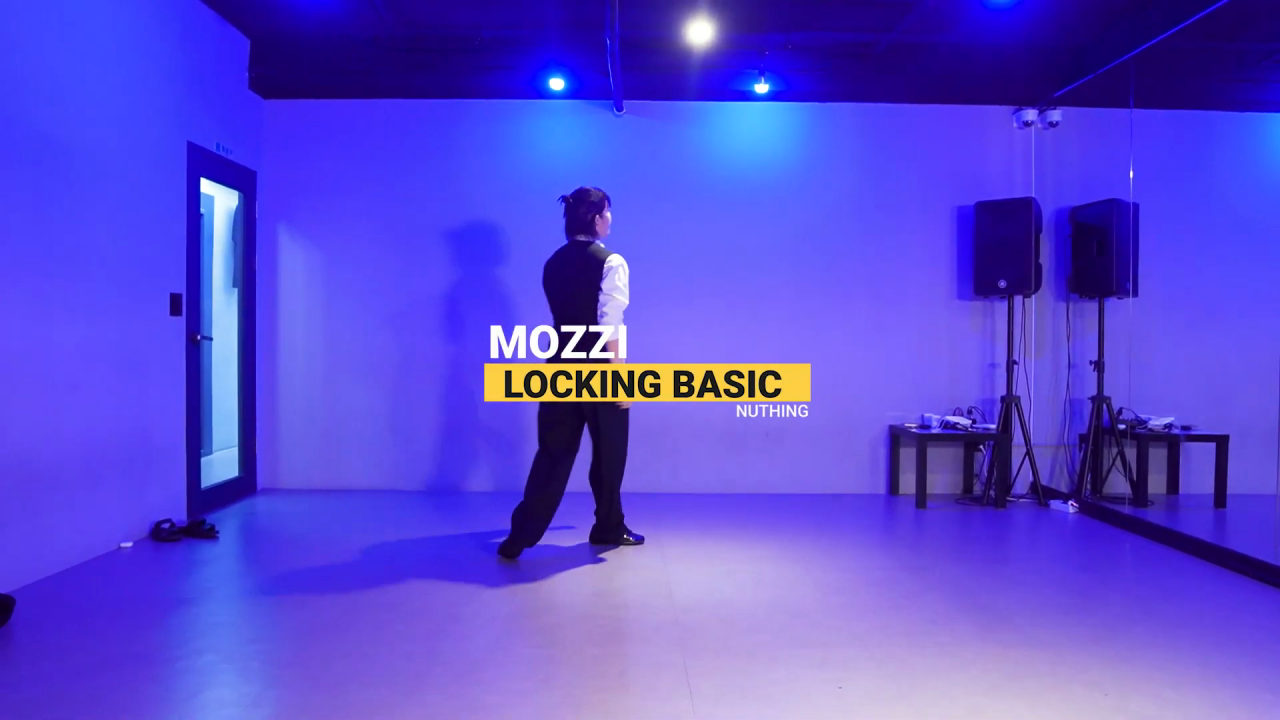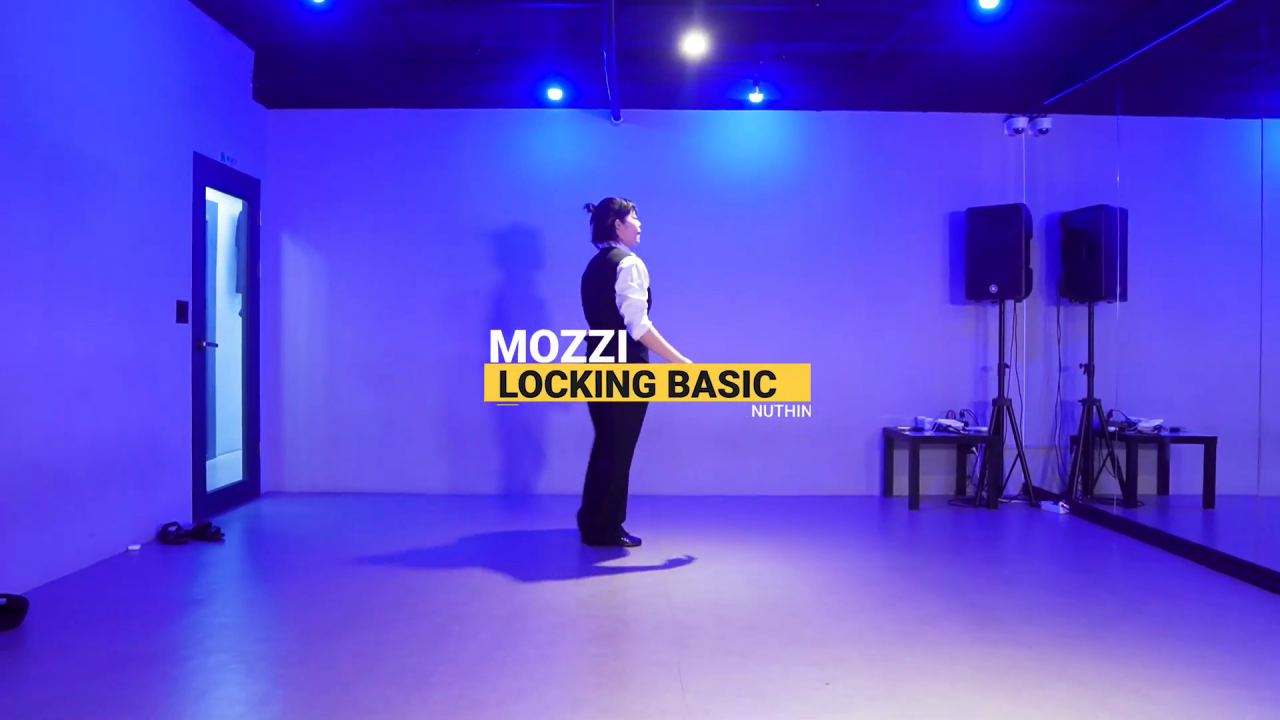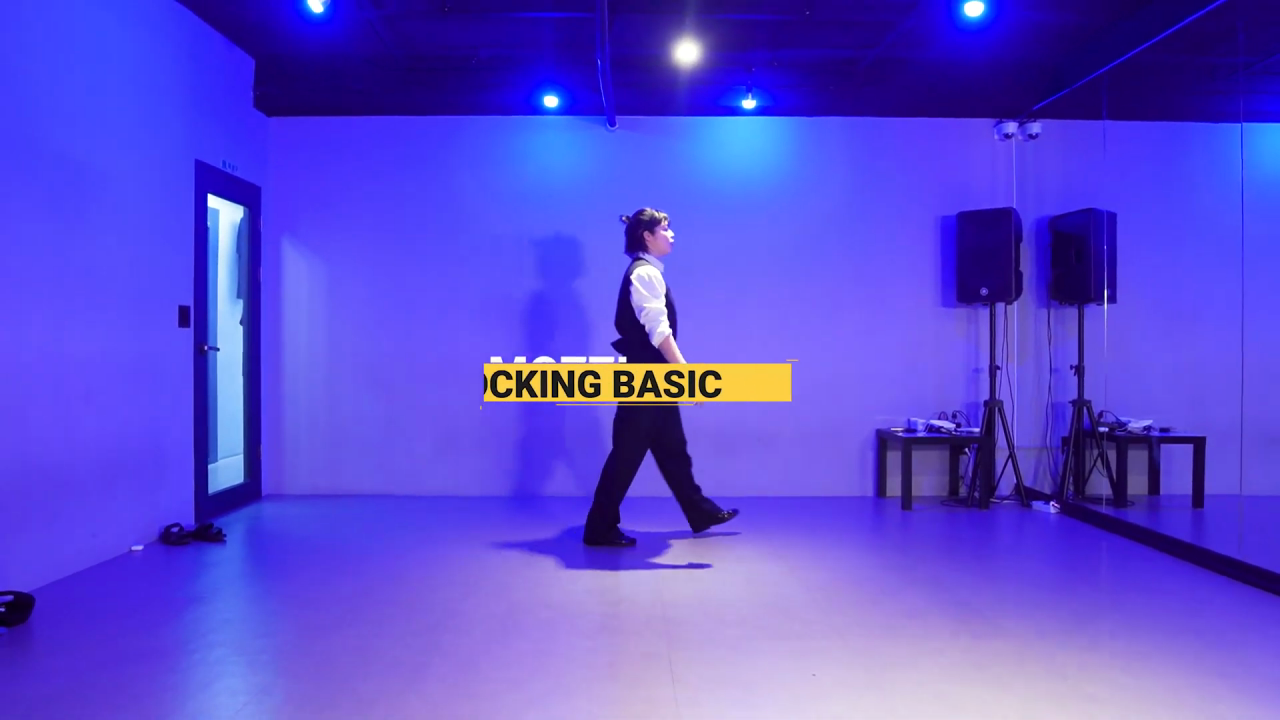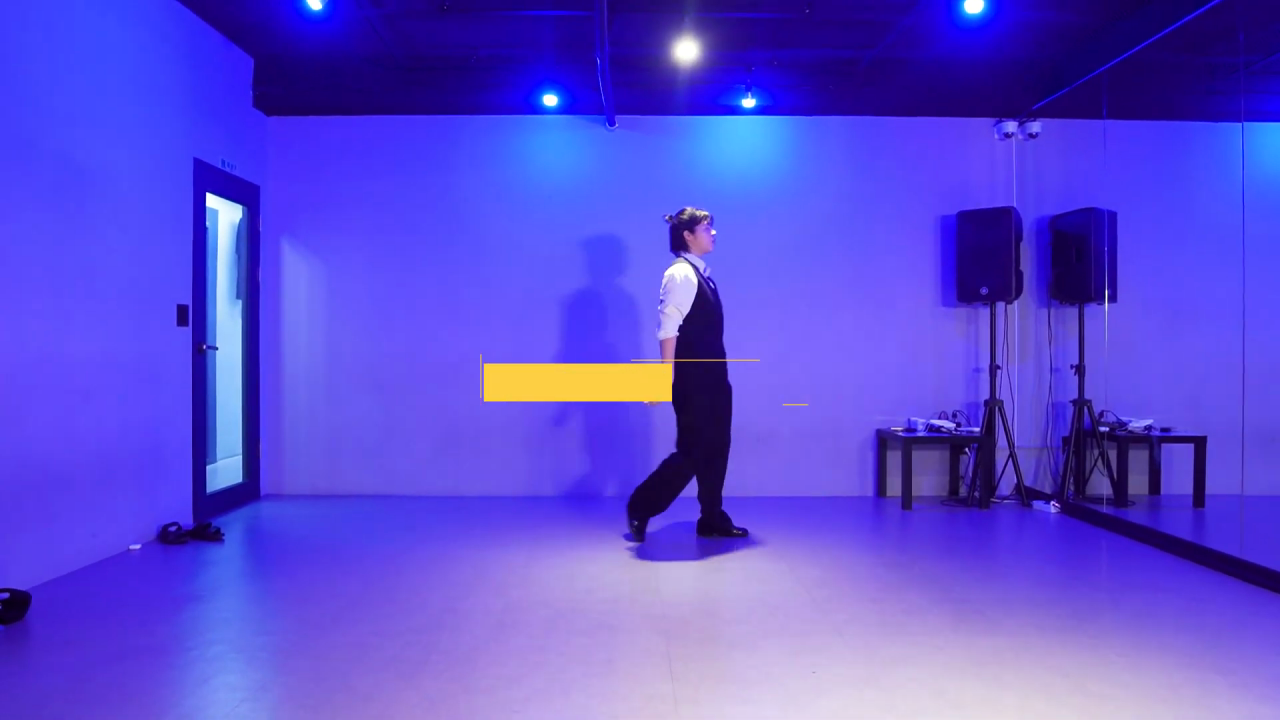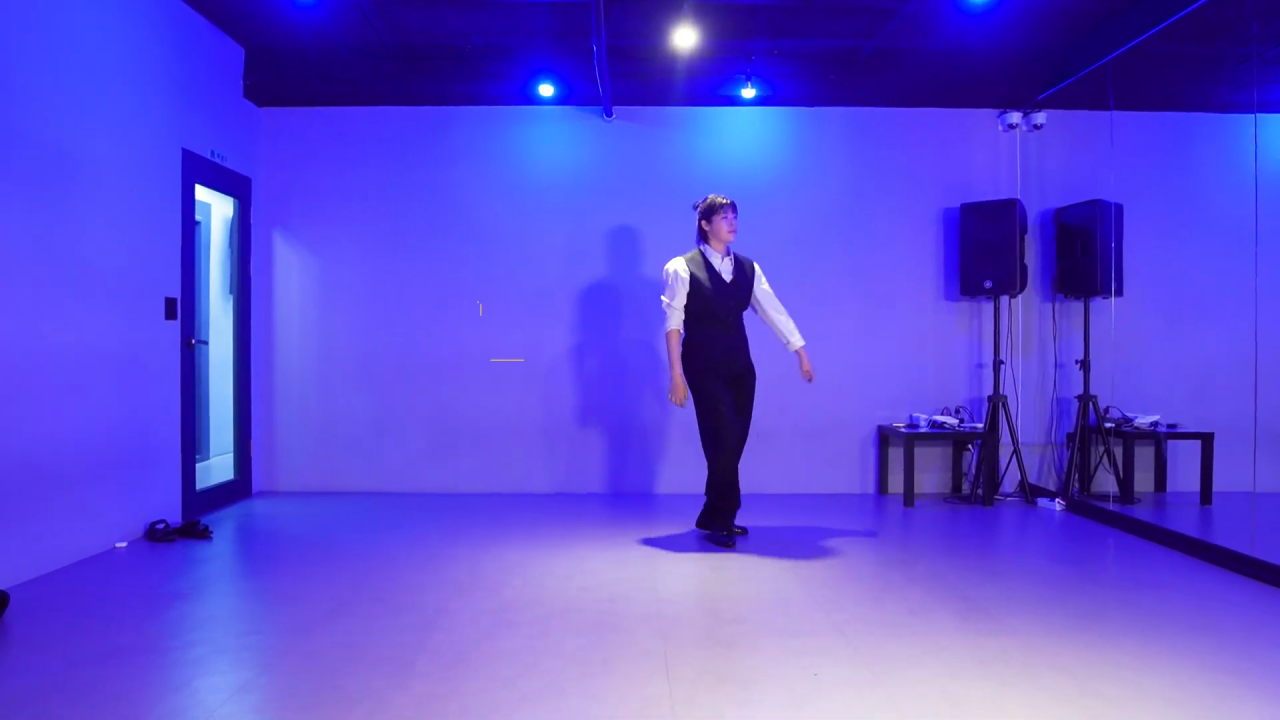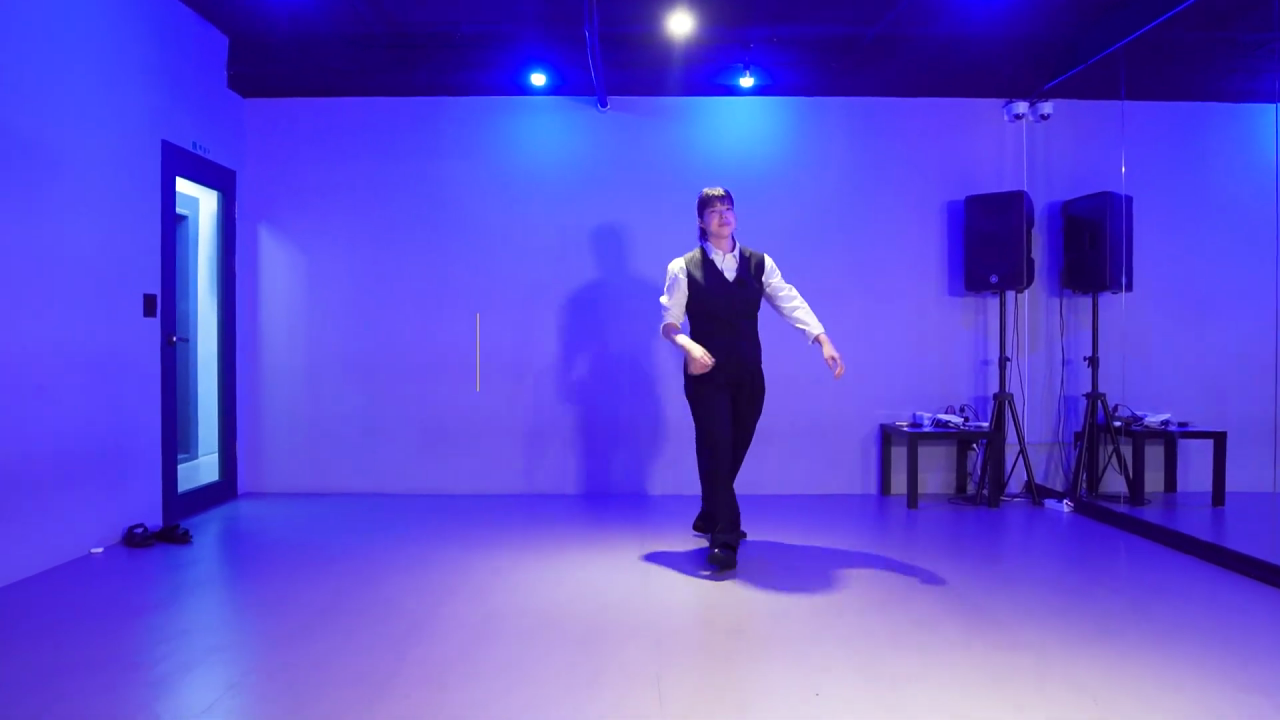
dt=0.3s
person 1, frame 1
left shoulder: (554, 263)
right shoulder: (611, 262)
right elbow: (611, 325)
left hip: (561, 363)
right hip: (599, 366)
left knee: (554, 452)
right knee: (609, 450)
left ankle: (522, 534)
right ankle: (608, 528)
person 1, frame 2
left shoulder: (594, 267)
right shoulder: (629, 264)
right elbow: (638, 325)
right wrist: (682, 361)
right hip: (625, 367)
left knee: (607, 444)
right knee: (618, 448)
left ankle: (594, 520)
right ankle: (605, 529)
person 1, frame 3
left shoulder: (644, 273)
right shoulder: (647, 274)
right elbow: (659, 332)
left knee: (672, 446)
right knee: (628, 450)
left ankle: (701, 512)
right ankle: (601, 528)
person 1, frame 4
left shoulder: (701, 275)
right shoulder: (681, 274)
right elbow: (668, 330)
right wrist: (667, 378)
left hip: (711, 374)
right hip: (693, 376)
left knee: (716, 447)
right knee: (694, 450)
left ankle: (713, 519)
right ankle: (642, 506)
person 1, frame 5
left shoulder: (748, 268)
right shoulder: (681, 267)
left elbow: (773, 311)
right elbow: (672, 323)
left wrist: (801, 352)
right wrist: (677, 373)
left hip: (739, 365)
right hip: (703, 366)
left knee: (734, 442)
right knee: (722, 441)
left ankle: (717, 515)
right ankle: (721, 517)
person 1, frame 6
left shoulder: (759, 263)
right shoulder: (684, 268)
left elbow: (792, 303)
right elbow: (670, 322)
left wrist: (824, 341)
right wrist: (689, 346)
left hip: (748, 371)
right hip: (706, 374)
left knee: (734, 451)
right knee: (716, 451)
left ankle: (711, 519)
right ankle: (724, 541)
